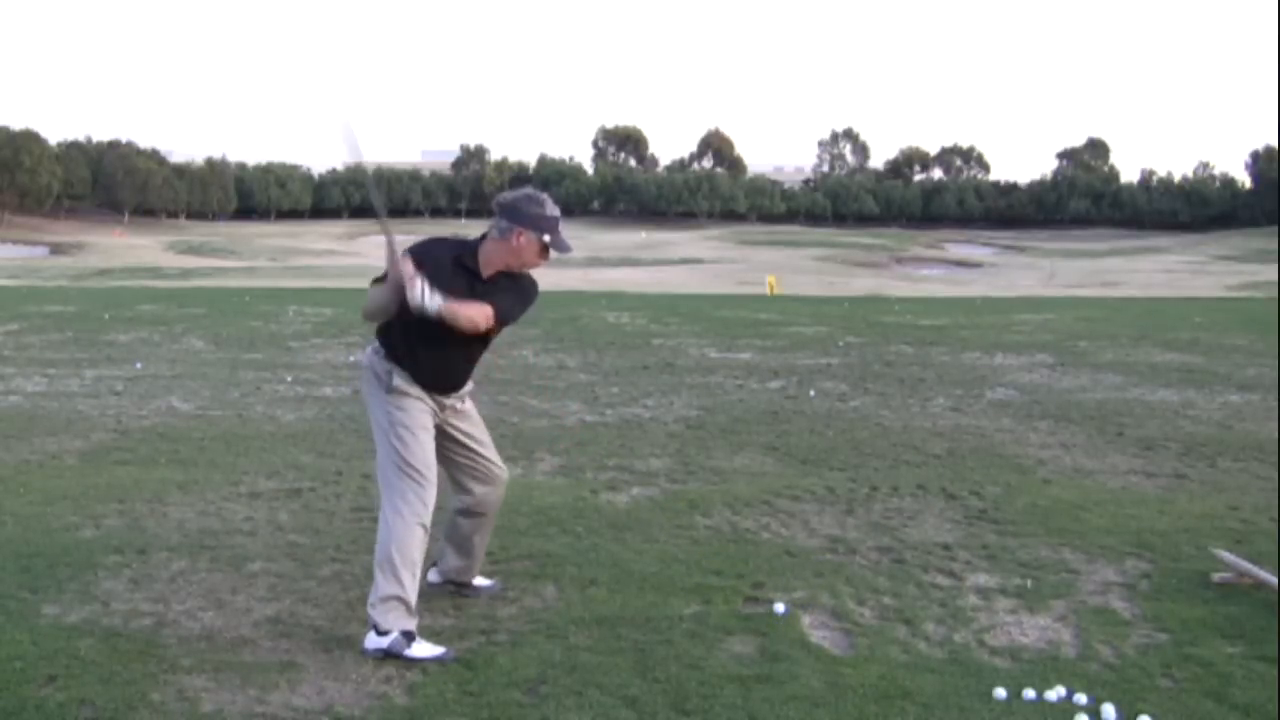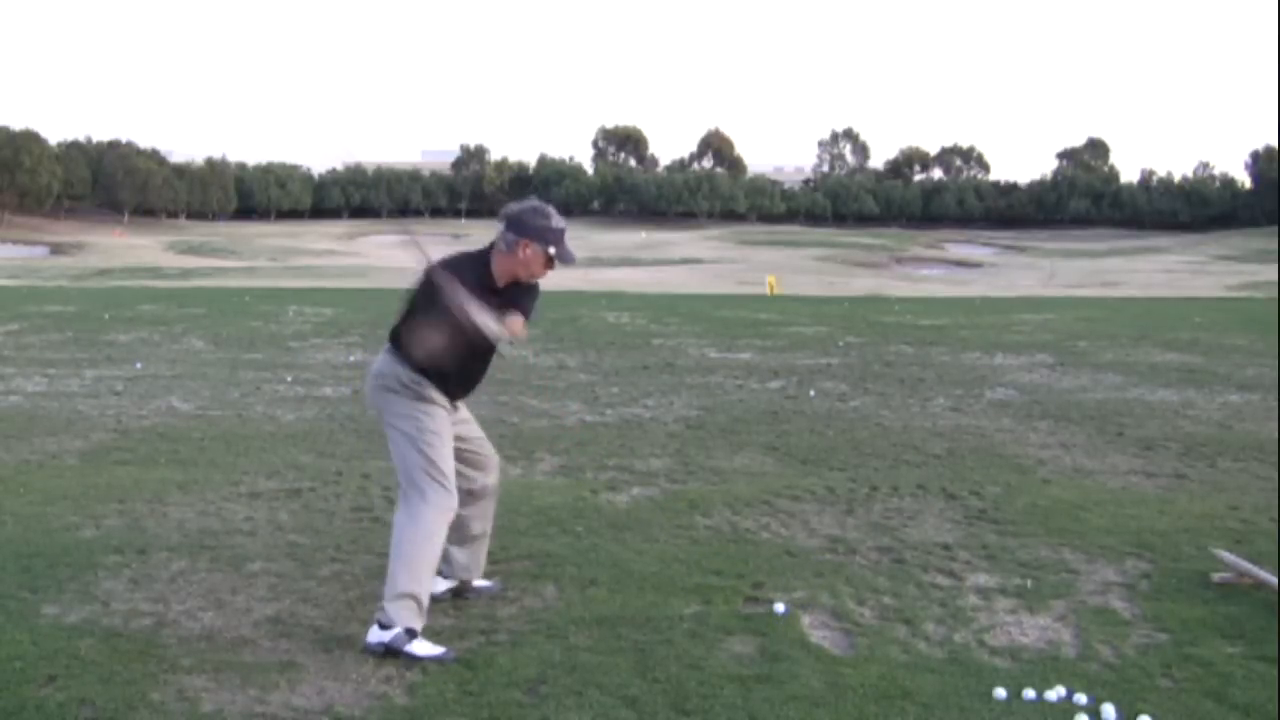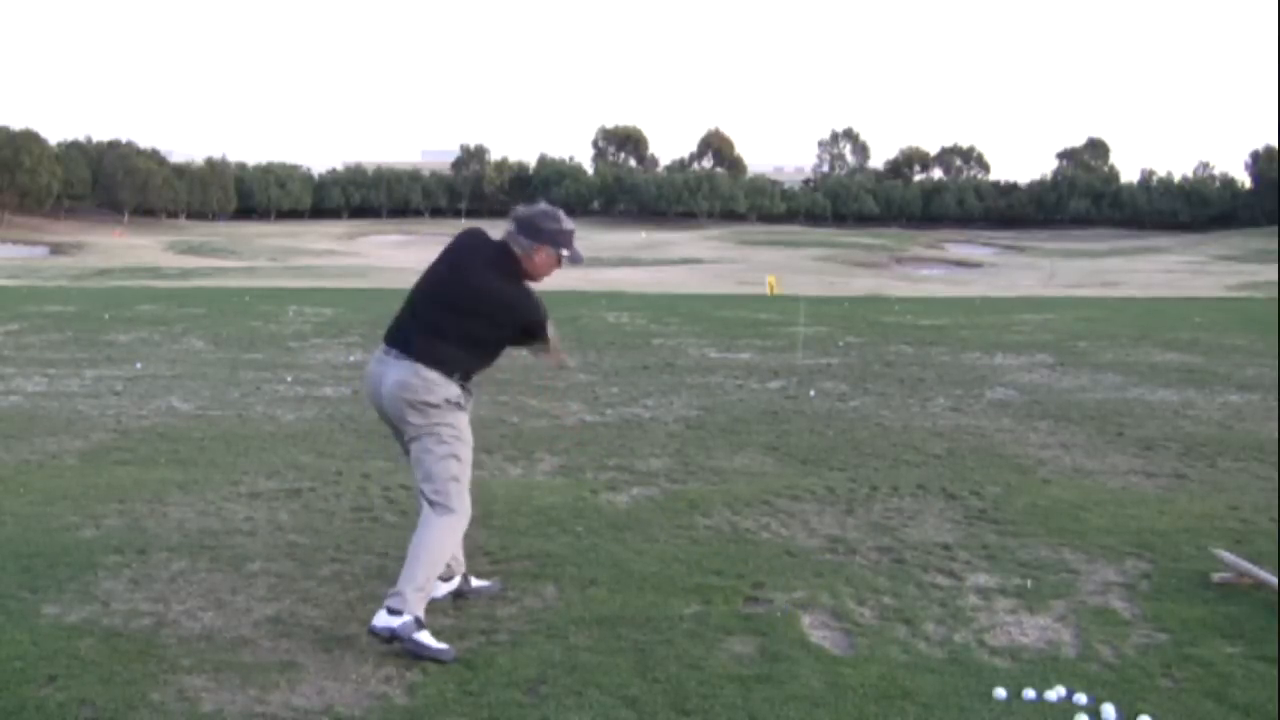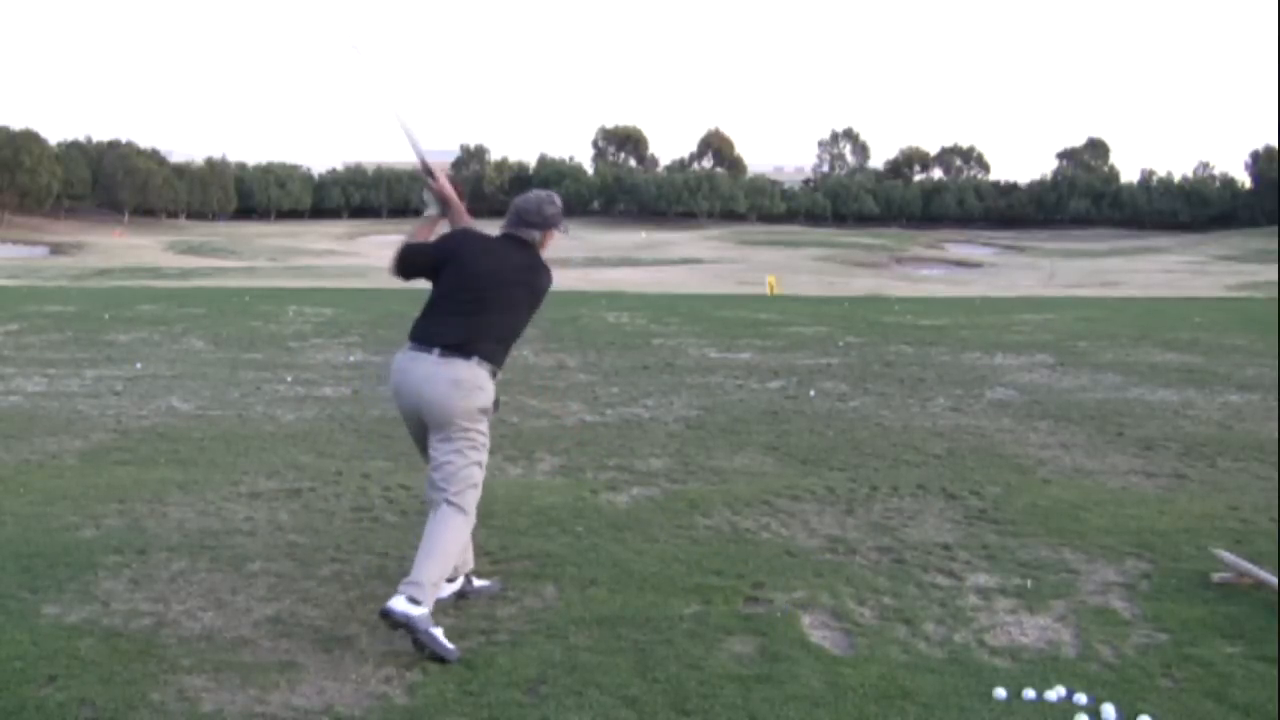
dt=0.2s
person 1, frame 1
left shoulder: (521, 287)
right shoulder: (434, 252)
left elbow: (478, 318)
right elbow: (371, 312)
left wrist: (431, 300)
right wrist: (397, 282)
left hip: (448, 392)
right hip: (396, 381)
left knee: (487, 481)
right knee: (412, 498)
left ankle: (456, 570)
right ankle: (388, 629)
person 1, frame 2
left shoulder: (523, 287)
right shoulder: (452, 277)
left elbow: (513, 327)
right elbow: (416, 346)
right wrist: (453, 321)
left hip: (442, 392)
right hip: (410, 385)
left knee: (482, 474)
right knee: (432, 497)
left ankle: (455, 572)
right ankle: (394, 626)
person 1, frame 3
left shoulder: (471, 242)
right shoulder: (521, 303)
right elbow: (545, 345)
right wrist: (553, 349)
left hip: (387, 368)
right hip: (428, 388)
left knee: (444, 482)
right knee: (447, 504)
left ankle: (448, 574)
right ankle: (400, 612)
person 1, frame 4
left shoulder: (462, 244)
right shoulder: (538, 275)
left elbow: (400, 265)
left wrist: (437, 211)
right wrist: (455, 204)
left hip: (408, 368)
right hip: (461, 381)
left knee: (447, 478)
right knee: (456, 500)
left ankle: (452, 574)
right ankle: (412, 601)
